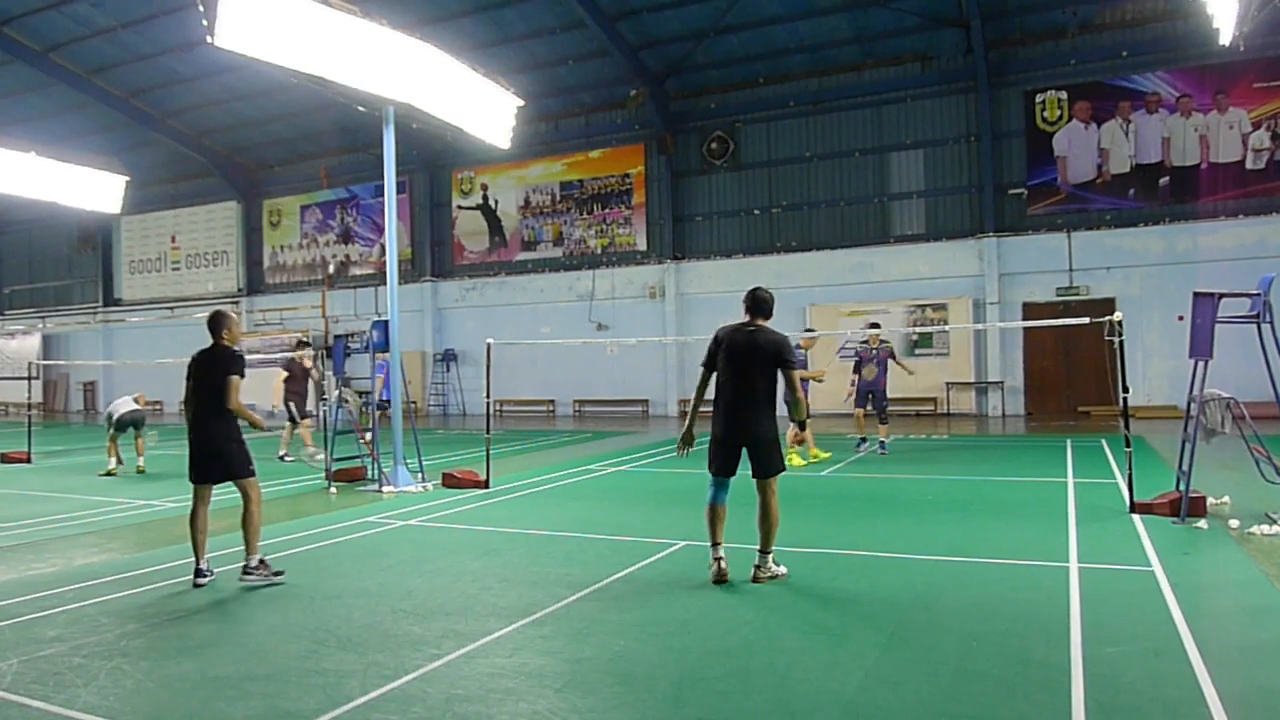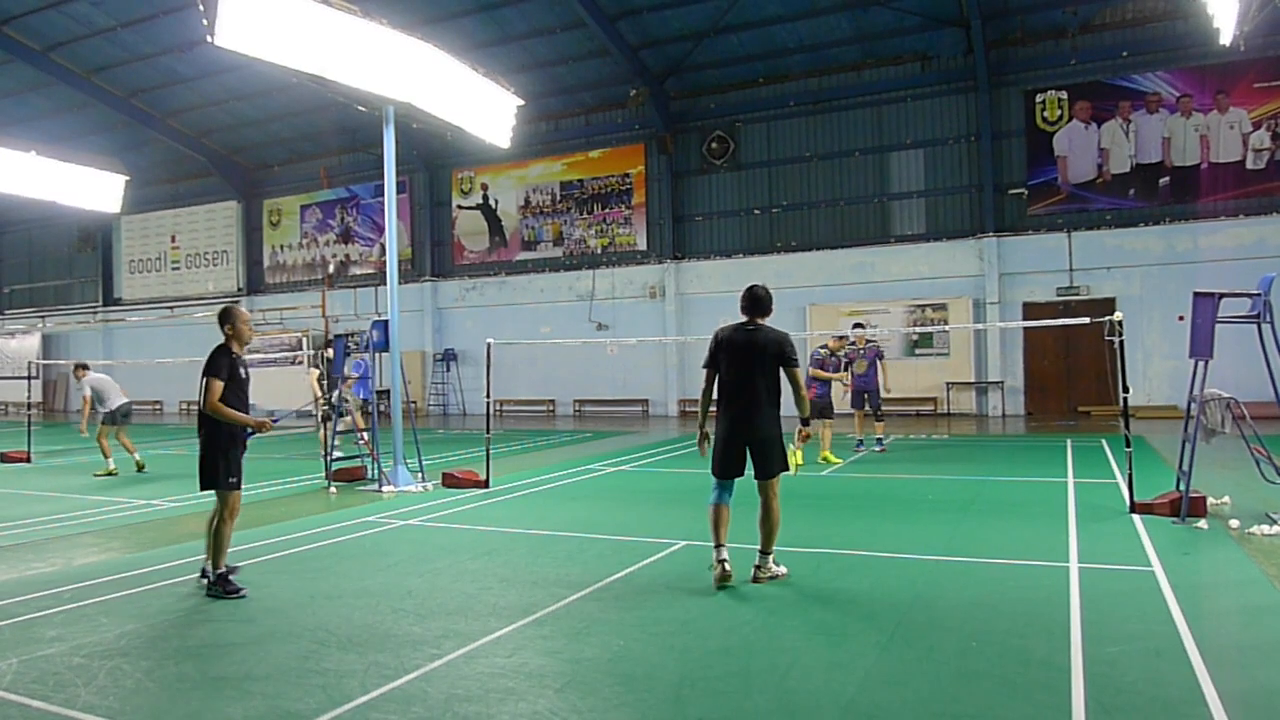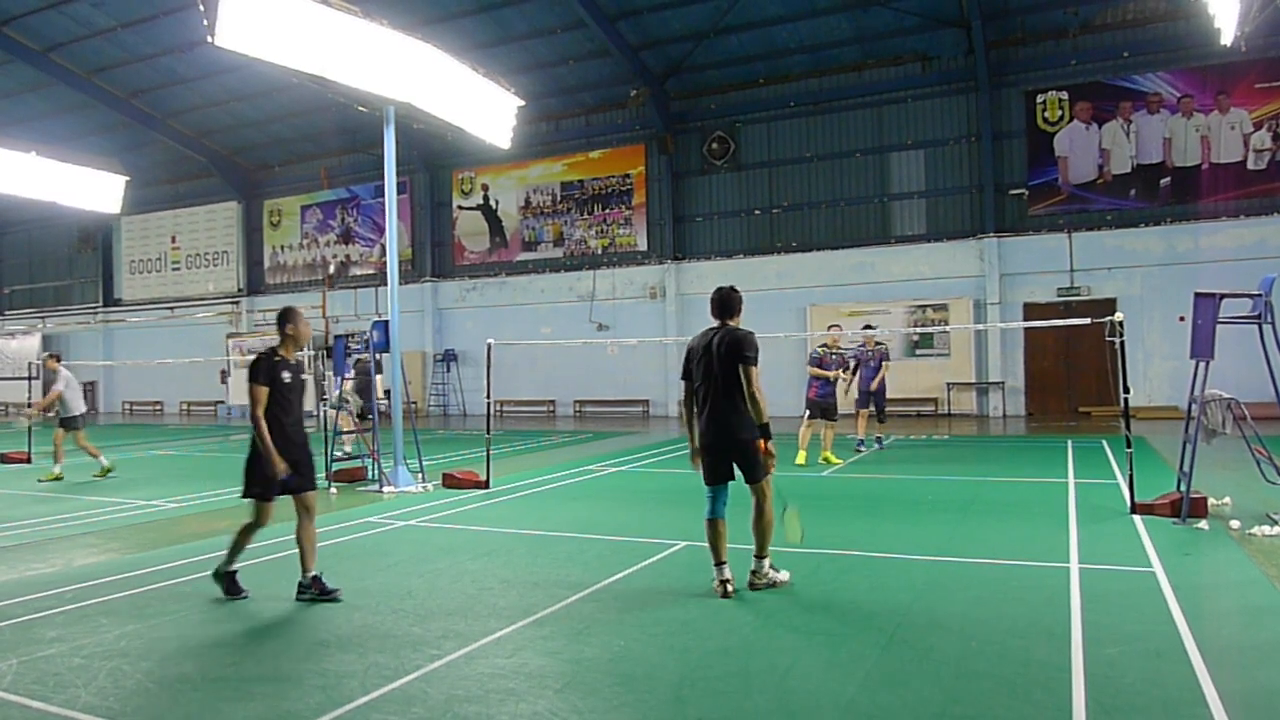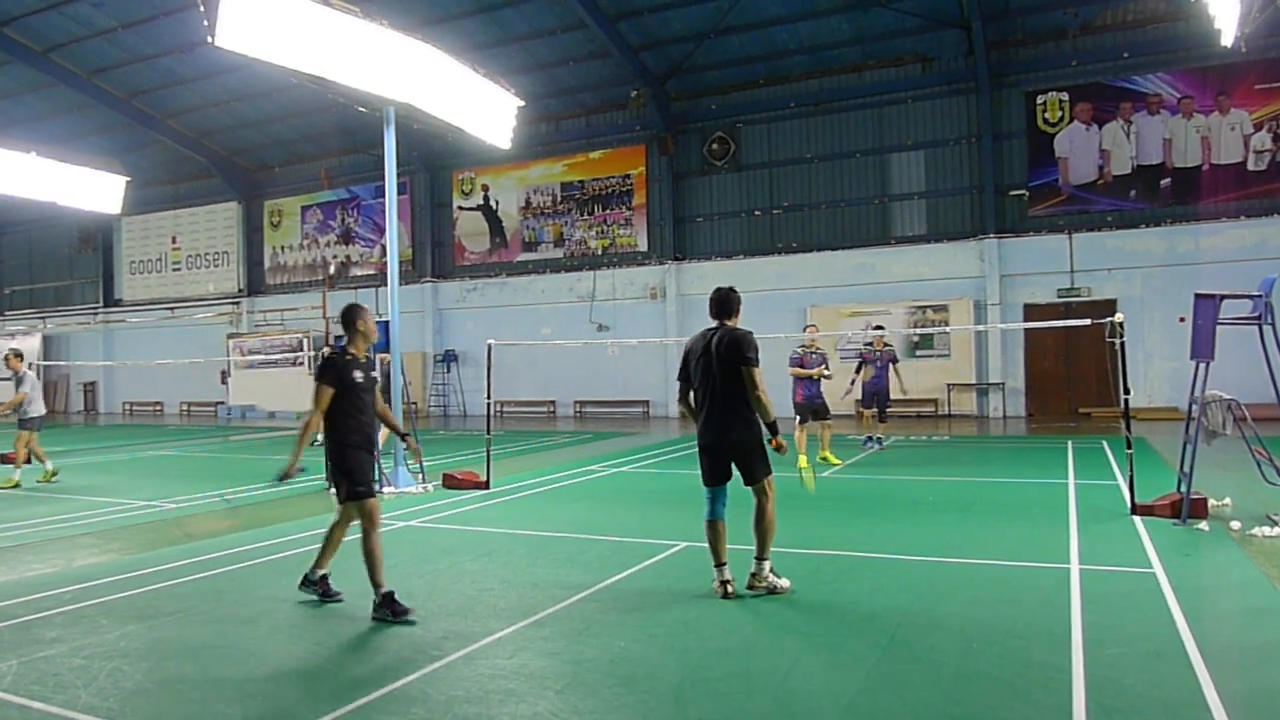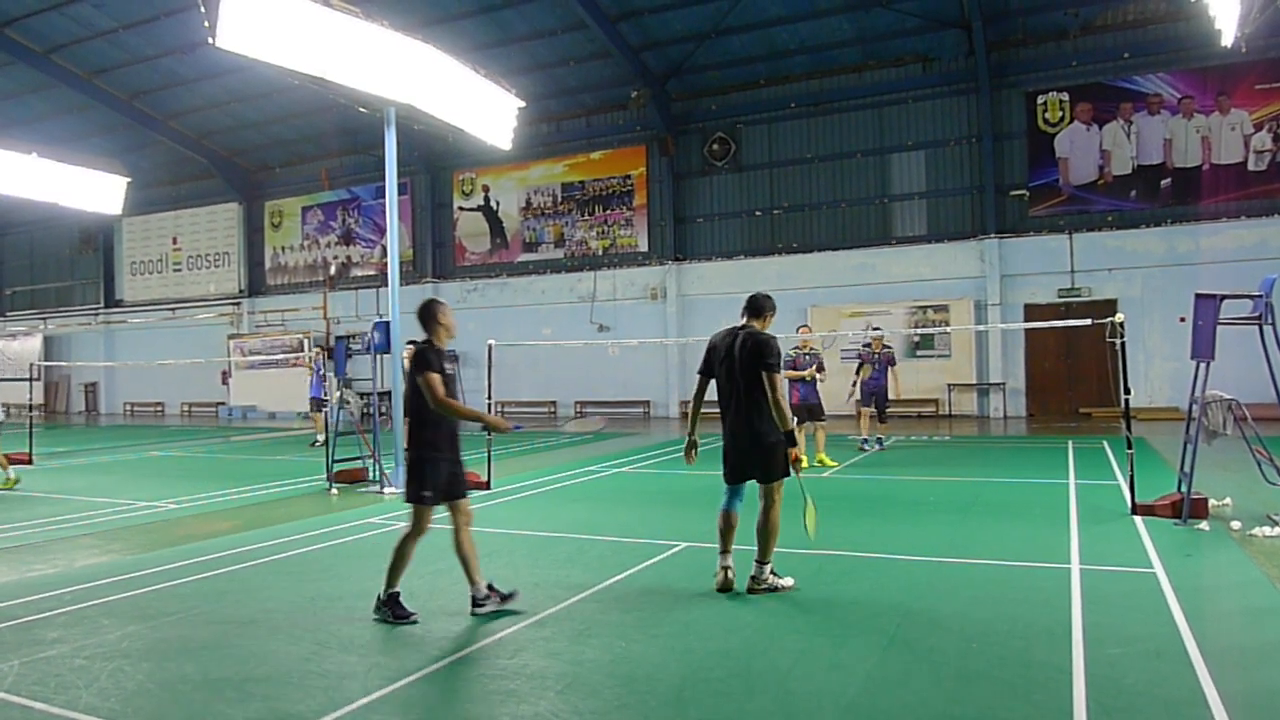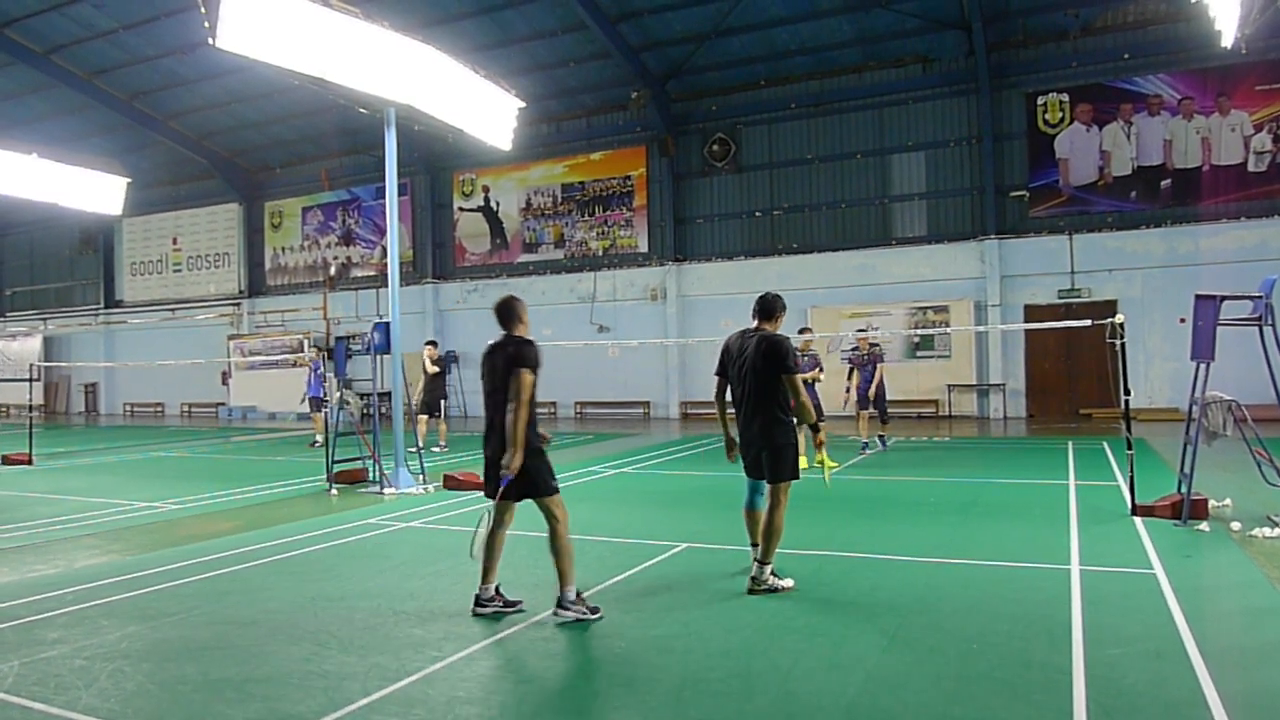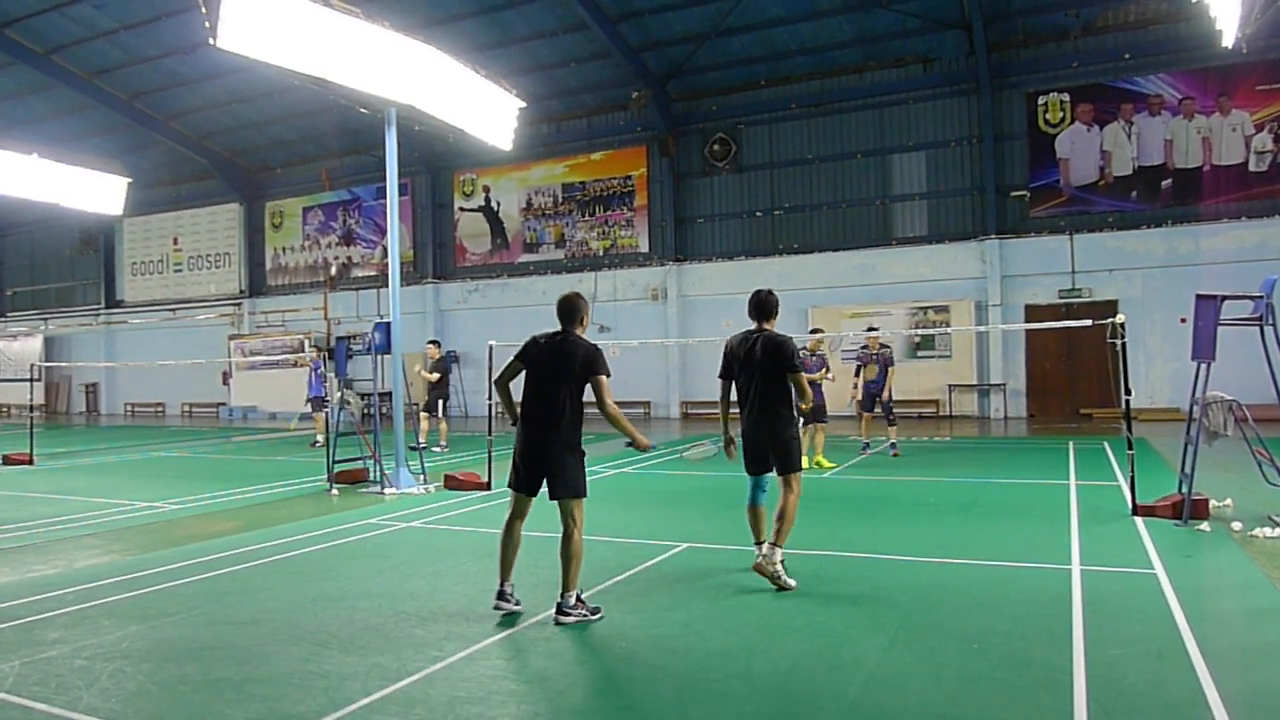
dt=0.5s
person 1, frame 1
left shoulder: (197, 359)
right shoulder: (233, 357)
left elbow: (188, 402)
right elbow: (232, 403)
right wrist: (254, 420)
left hip: (199, 437)
right hip: (225, 436)
left knee: (200, 501)
right knee: (252, 495)
left ankle: (201, 567)
right ankle: (253, 563)
person 1, frame 2
left shoulder: (235, 358)
right shoulder: (222, 358)
right elbow: (210, 404)
right wrist: (250, 422)
left hip: (230, 442)
right hip: (221, 443)
left knee: (225, 505)
right knee: (230, 508)
left ankle: (213, 565)
right ankle: (217, 577)
person 1, frame 3
left shoulder: (298, 365)
right shoulder: (264, 364)
right elbow: (258, 414)
right wrist: (272, 456)
left hip: (299, 450)
right hip: (271, 453)
left knee: (308, 510)
right knee: (261, 520)
left ankle: (309, 581)
right ankle: (226, 570)
person 1, frame 4
left shoulder: (368, 362)
right shoulder: (335, 363)
right elbow: (317, 414)
left wrist: (405, 436)
right wrist: (296, 459)
left hip: (365, 451)
right hip: (346, 452)
left knee: (347, 517)
right knee: (372, 521)
left ankle: (315, 578)
right ankle: (383, 600)
person 1, frame 5
left shoulder: (439, 355)
right shoulder: (425, 354)
right elbow: (438, 402)
right wrist: (484, 419)
left hip: (447, 452)
right hip: (428, 454)
left knee: (463, 519)
right knee: (420, 526)
left ankle: (481, 594)
right ankle: (388, 598)
person 1, frame 6
left shoulder: (491, 351)
right shoulder: (524, 348)
right elbow: (519, 401)
right wrist: (515, 450)
left hip: (495, 446)
right hip: (519, 447)
left knee: (502, 518)
right knee: (558, 519)
left ankle: (486, 594)
right ankle: (568, 599)
person 1, frame 7
left shoulder: (536, 344)
right shoulder: (590, 353)
left elbow: (500, 382)
right elbow: (607, 407)
left wrist: (517, 418)
right wrist: (636, 437)
left hip: (528, 442)
right hip: (563, 447)
left knee: (516, 515)
right knee: (573, 524)
left ankle: (505, 590)
right ankle: (569, 602)
person 2, frame 1
left shoulder: (723, 335)
right shoulder: (779, 342)
left elbow: (703, 383)
right elbow: (797, 392)
left wrist: (690, 425)
right wrist: (801, 425)
left hip: (725, 427)
right hip: (762, 429)
left knee: (718, 488)
right knee: (768, 492)
left ankle: (718, 557)
right ankle: (764, 564)
person 2, frame 2
left shoulder: (722, 336)
right shoulder: (780, 340)
left elbow: (708, 386)
right elbow: (800, 389)
left wrist: (702, 425)
right wrist: (805, 422)
left hip: (728, 428)
right hip: (765, 429)
left knee: (721, 490)
right knee: (769, 493)
left ankle: (720, 557)
right ankle: (764, 564)
person 2, frame 3
left shoulder: (695, 343)
right shoulder: (743, 338)
left elbow: (688, 397)
right elbow: (752, 390)
left wrist: (692, 440)
right wrist: (766, 435)
left hip: (709, 435)
right hip: (742, 431)
left knee: (716, 499)
right knee: (762, 495)
left ankle: (722, 576)
right ankle: (761, 569)
person 2, frame 4
left shoulder: (693, 344)
right shoulder: (742, 339)
left elbow: (683, 398)
right elbow: (756, 391)
right wrist: (774, 431)
left hip: (709, 436)
right hip: (743, 432)
left knee: (715, 501)
right knee: (765, 496)
left ankle: (722, 577)
right ankle: (761, 572)
person 2, frame 5
left shoulder: (717, 341)
right shoulder: (765, 342)
left elbow: (699, 392)
right elbow: (776, 397)
left wrist: (692, 433)
right wrist: (791, 442)
left hip: (733, 435)
right hip: (765, 434)
left knee: (732, 496)
right knee: (771, 500)
left ankle: (725, 566)
right ankle: (761, 574)
person 2, frame 6
left shoulder: (731, 343)
right shoulder: (779, 344)
left elbow: (719, 395)
right elbow: (798, 396)
left wrist: (727, 434)
right wrist: (816, 429)
left hip: (747, 434)
right hip: (777, 433)
left knee: (755, 489)
right knee: (777, 499)
left ankle: (758, 555)
right ankle: (761, 575)
person 2, frame 7
left shoulder: (733, 345)
right shoulder: (782, 344)
left elbow: (724, 394)
right elbow: (804, 392)
left wrist: (726, 431)
right wrist: (805, 402)
left hip: (751, 429)
right hip: (781, 428)
left knee: (757, 487)
right knee: (790, 489)
left ankle: (762, 551)
right ankle: (772, 555)
